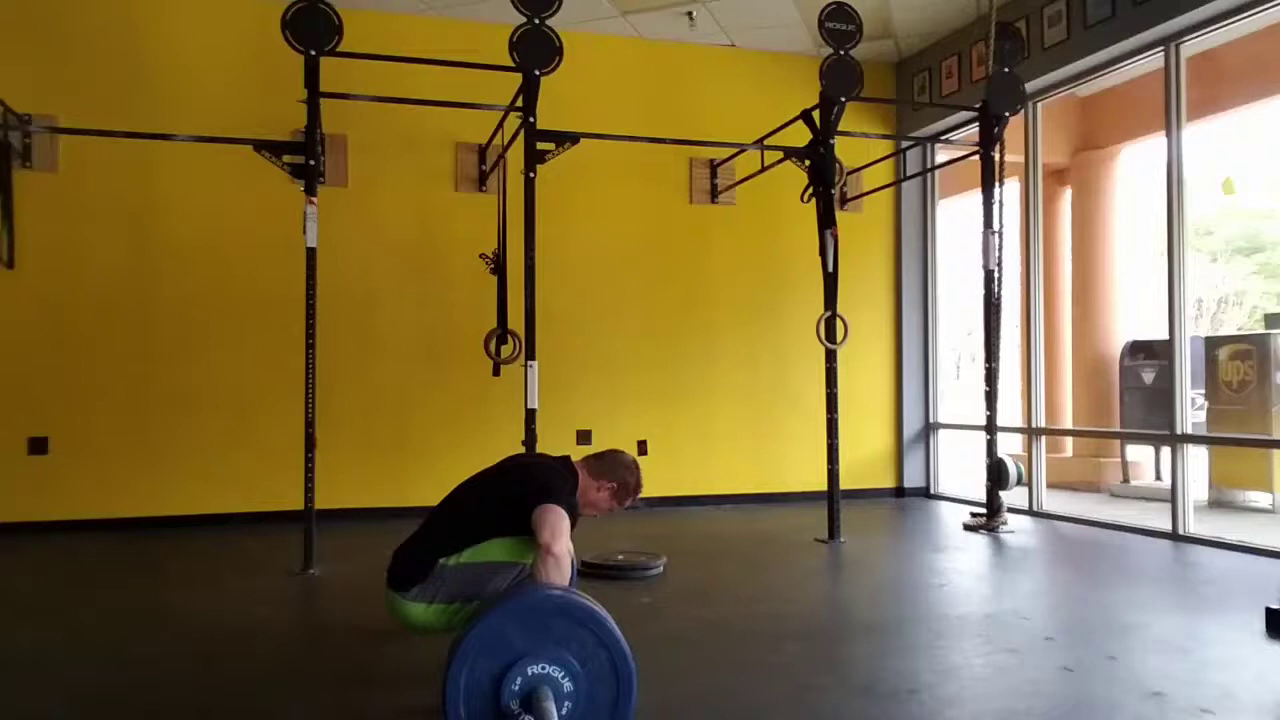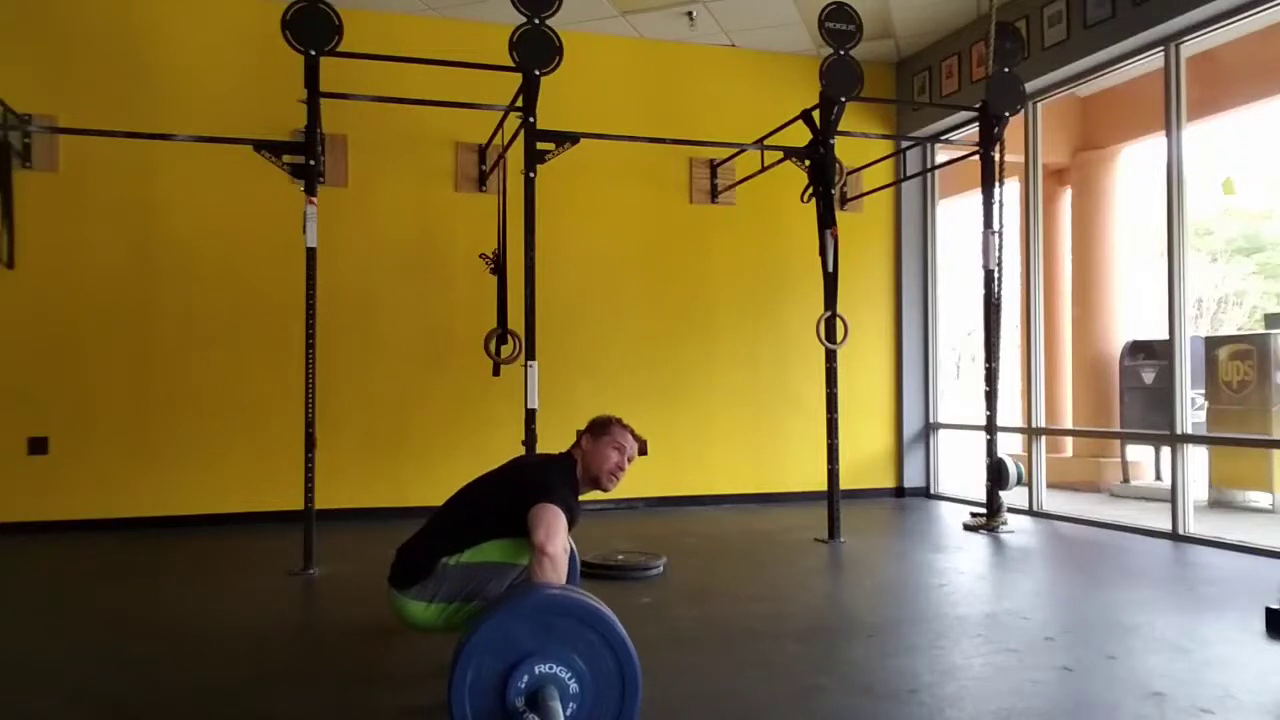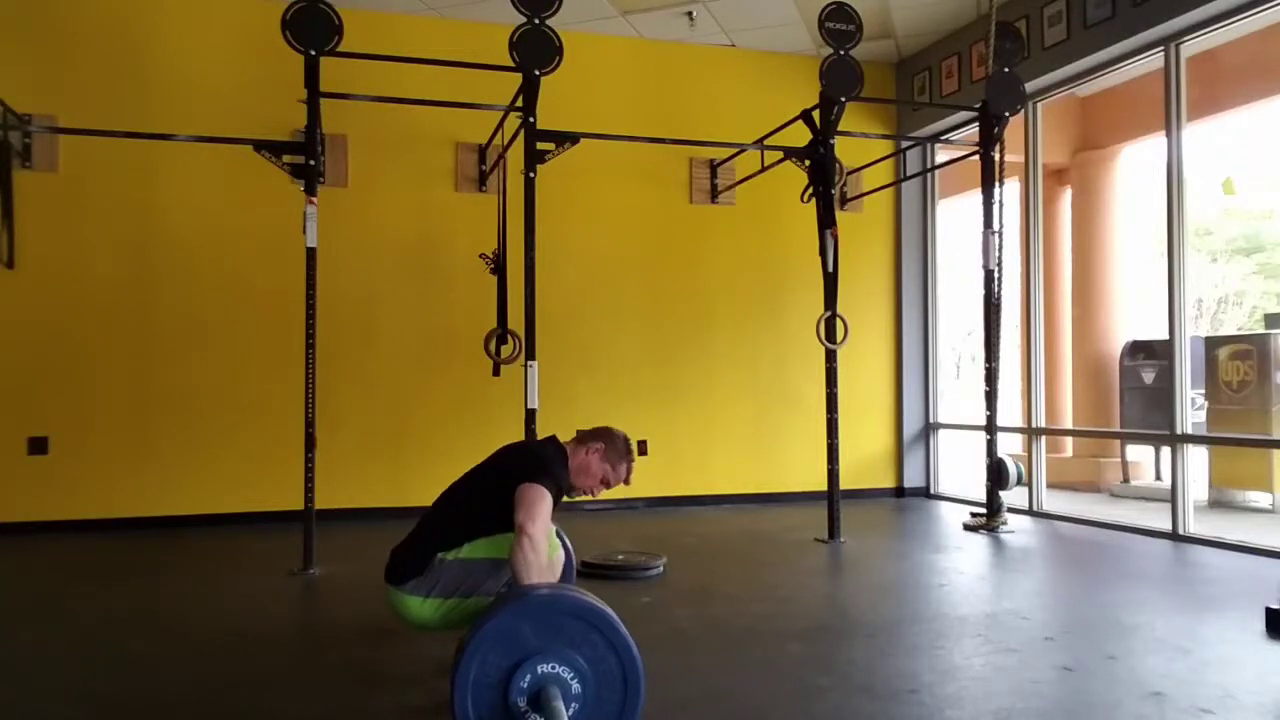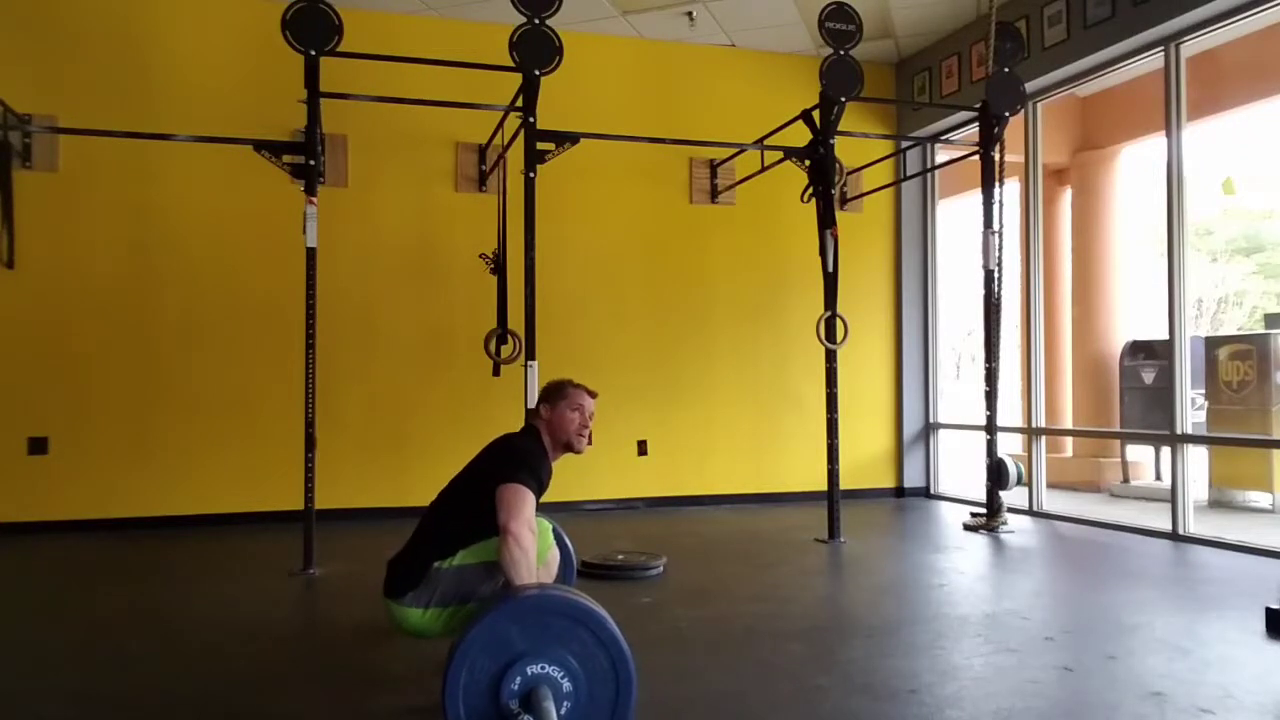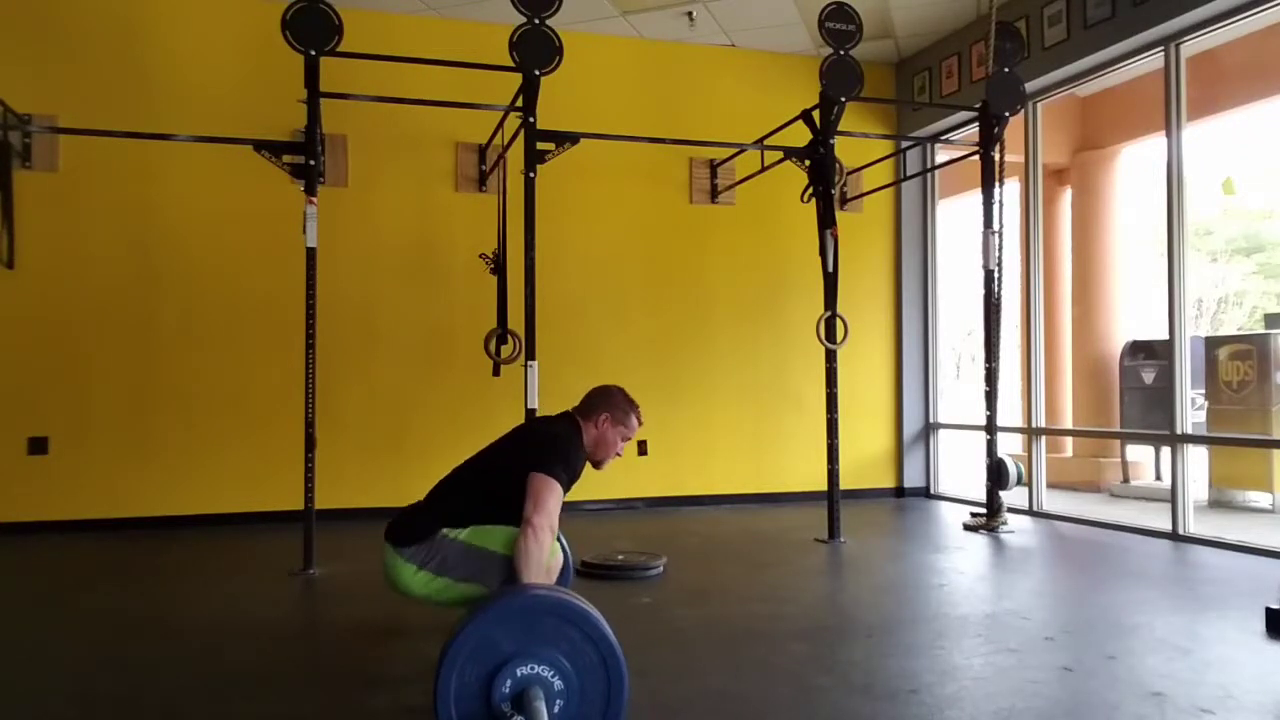
dt=1s
person 1, frame 1
left shoulder: (544, 470)
right shoulder: (559, 486)
right elbow: (553, 549)
left hip: (416, 579)
right hip: (422, 591)
right knee: (552, 557)
person 1, frame 2
left shoulder: (551, 471)
right shoulder: (558, 481)
right elbow: (548, 549)
left hip: (419, 582)
right hip: (424, 589)
right knee: (548, 553)
person 1, frame 3
left shoulder: (538, 457)
right shoulder: (547, 462)
right elbow: (530, 531)
left hip: (419, 576)
right hip: (422, 585)
right knee: (546, 549)
person 1, frame 4
left shoulder: (523, 451)
right shoulder: (526, 453)
right elbow: (515, 529)
left hip: (416, 588)
right hip: (421, 594)
right knee: (540, 541)
person 1, frame 5
left shoulder: (553, 434)
right shoulder: (564, 446)
right elbow: (539, 524)
left hip: (419, 540)
right hip: (418, 550)
right knee: (544, 560)
